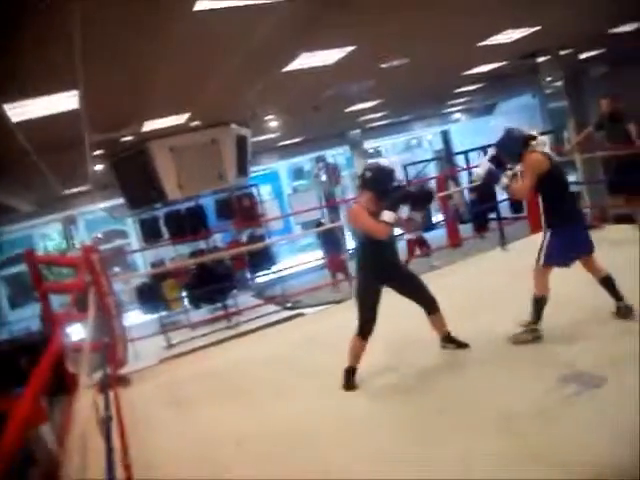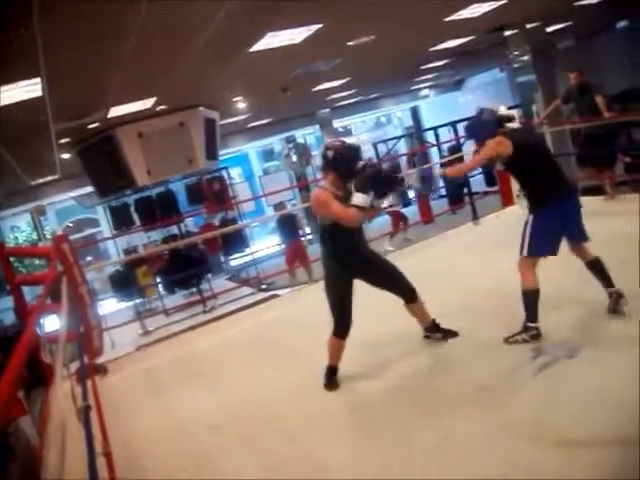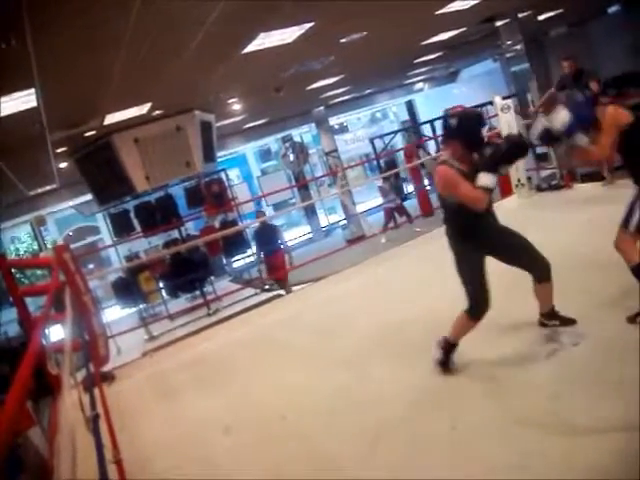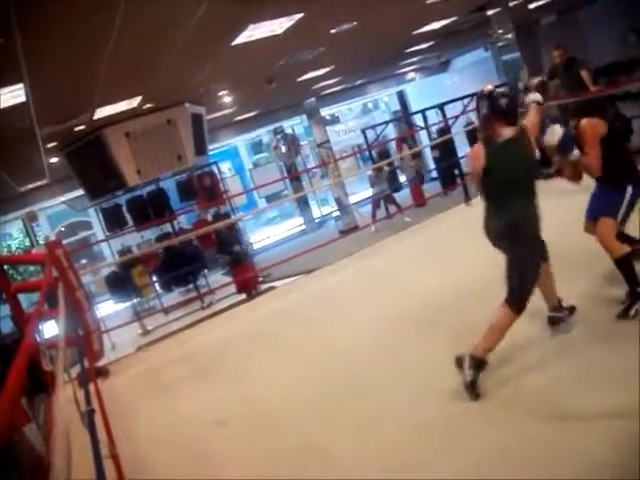
dt=1s
person 1, frame 1
left shoulder: (381, 206)
right shoulder: (356, 210)
right elbow: (382, 233)
right wrist: (391, 207)
left hip: (391, 266)
right hip: (369, 273)
left knee: (429, 302)
right knee: (366, 325)
left ankle: (446, 338)
right ankle: (350, 371)
person 1, frame 2
left shoulder: (345, 188)
right shoulder: (320, 195)
left elbow: (367, 214)
right elbow: (352, 219)
left wrist: (381, 190)
right wrist: (362, 187)
left hip: (362, 255)
right hip: (338, 266)
left knee: (407, 290)
right knee: (342, 324)
left ankle: (431, 328)
right ankle: (331, 370)
person 1, frame 3
left shoulder: (470, 156)
right shoulder: (444, 171)
right elbow: (479, 202)
left wrist: (502, 156)
right wrist: (488, 167)
left hip: (489, 228)
right hip: (465, 241)
left knee: (541, 266)
right knee: (479, 305)
left ankle: (548, 315)
right ankle: (447, 345)
person 1, frame 4
left shoulder: (477, 152)
right shoulder: (524, 132)
right elbow: (535, 115)
right wrist: (534, 99)
left hip: (497, 225)
right hip: (521, 225)
left knee: (539, 254)
right knee: (517, 299)
left ankle: (556, 309)
right ankle: (474, 360)
person 2, frame 1
left shoulder: (532, 159)
right shoulder: (539, 157)
left elbow: (522, 193)
right elbow: (529, 185)
left wrist: (502, 180)
right wrist: (510, 175)
left hip: (559, 223)
right hip: (573, 217)
left knee: (541, 273)
right knee: (589, 262)
left ankle: (534, 326)
right ankle: (621, 303)
person 2, frame 2
left shoulder: (498, 143)
right shoulder: (526, 133)
left elbow: (467, 168)
right wrist: (504, 165)
left hip: (544, 205)
right hip: (566, 195)
left knee: (526, 265)
right knee: (579, 247)
left ankle: (531, 327)
right ankle: (613, 292)
person 2, frame 3
left shoulder: (610, 114)
right shoulder: (601, 117)
left elbow: (601, 155)
right elbow: (589, 159)
left wrist: (576, 136)
right wrist: (569, 137)
person 2, frame 4
left shoulder: (587, 126)
right shoulder: (573, 131)
left elbow: (595, 170)
right hip: (608, 182)
left knee: (605, 235)
right knee: (592, 227)
